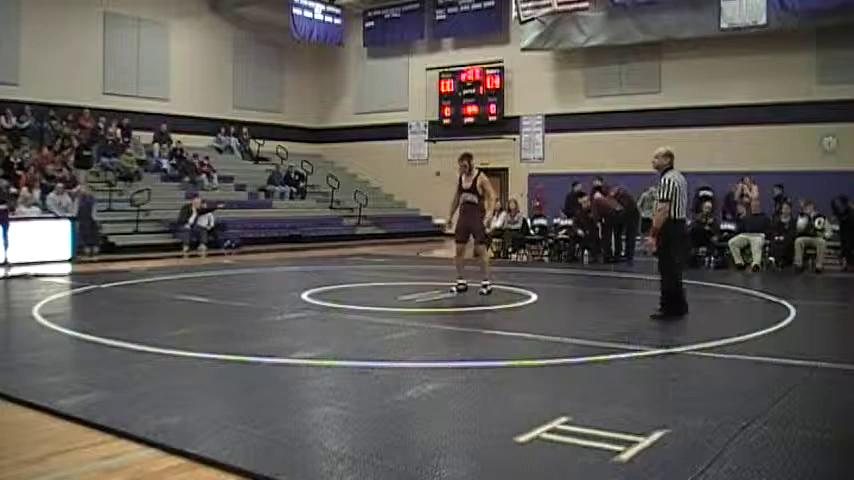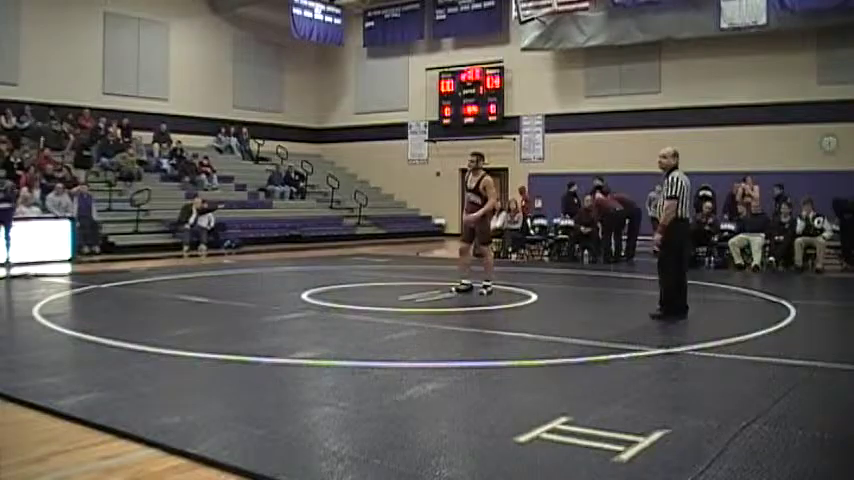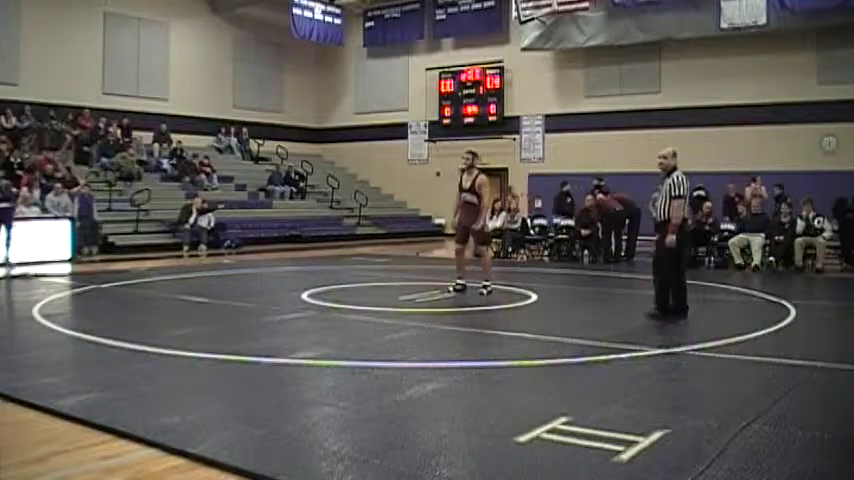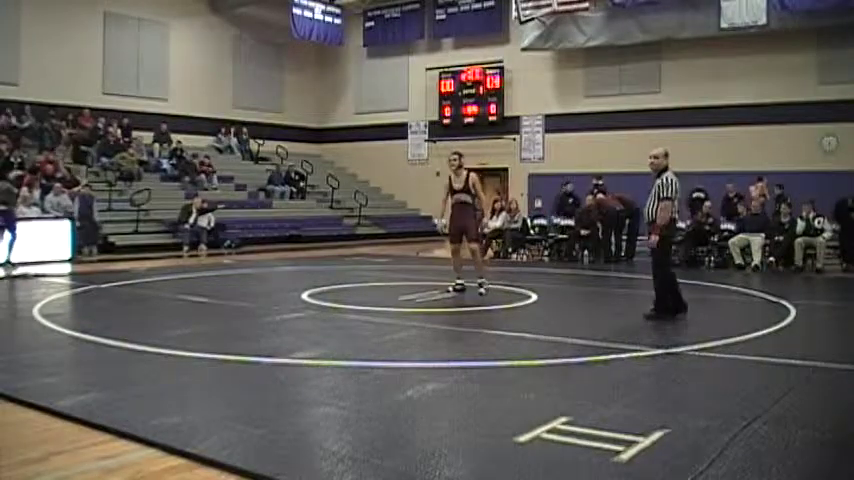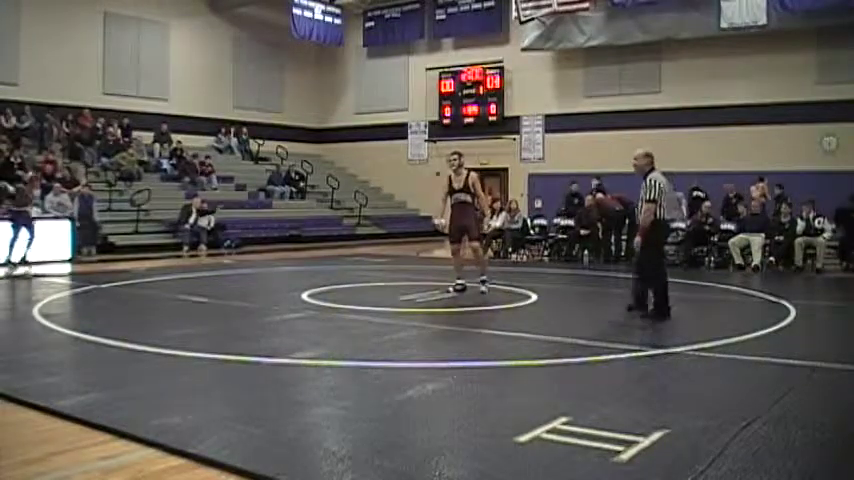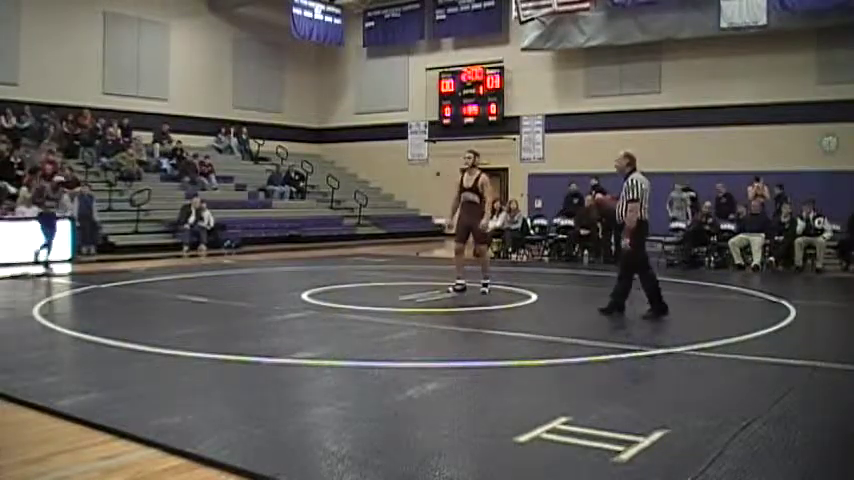
dt=0.4s
person 1, frame 1
left shoulder: (667, 179)
right shoulder: (678, 176)
left elbow: (662, 210)
left wrist: (652, 234)
left hip: (669, 228)
right hip: (679, 226)
left knee: (667, 269)
right knee: (674, 268)
left ankle: (669, 309)
right ankle: (678, 306)
person 1, frame 2
left shoulder: (673, 177)
right shoulder: (679, 177)
left elbow: (670, 208)
left wrist: (659, 231)
left hip: (673, 228)
right hip: (681, 228)
left knee: (666, 269)
right knee: (679, 269)
left ankle: (668, 309)
right ankle: (680, 308)
person 1, frame 3
left shoulder: (676, 178)
right shoulder: (668, 179)
left elbow: (678, 207)
left wrist: (672, 232)
left hip: (671, 229)
right hip: (669, 229)
left knee: (662, 268)
right knee: (676, 270)
left ankle: (663, 308)
right ankle: (680, 308)
person 1, frame 4
left shoulder: (666, 179)
right shoulder: (662, 178)
left elbow: (665, 209)
left wrist: (655, 233)
left hip: (661, 229)
right hip: (660, 229)
left knee: (660, 269)
right knee: (664, 268)
left ankle: (663, 309)
right ankle: (677, 305)
person 1, frame 5
left shoulder: (651, 180)
right shoulder: (654, 178)
left elbow: (649, 210)
left wrist: (640, 234)
left hip: (653, 229)
right hip: (654, 228)
left knee: (654, 270)
right knee: (642, 266)
left ankle: (661, 309)
right ankle: (640, 302)
person 1, frame 6
left shoulder: (633, 180)
right shoulder: (636, 179)
left elbow: (633, 211)
left wrist: (627, 236)
left hip: (633, 230)
right hip: (634, 229)
left knee: (642, 269)
right knee: (625, 268)
left ankle: (658, 306)
right ankle: (616, 304)
person 2, frame 1
left shoulder: (481, 178)
right shoulder: (460, 178)
left elbow: (492, 196)
left wrist: (489, 214)
right wrist: (450, 215)
left hip: (477, 217)
right hip: (463, 217)
left knee: (480, 249)
right knee: (459, 249)
left ankle: (487, 283)
right ankle: (461, 282)
person 2, frame 2
left shoulder: (486, 180)
right shoulder: (468, 175)
left elbow: (492, 201)
left wrist: (477, 215)
right wrist: (465, 212)
left hip: (481, 218)
right hip: (469, 217)
left knee: (484, 250)
right knee: (463, 249)
left ankle: (488, 284)
right ankle: (466, 282)
person 2, frame 3
left shoulder: (481, 178)
right shoulder: (461, 176)
left elbow: (485, 201)
left wrist: (482, 220)
right wrist: (454, 217)
left hip: (477, 218)
right hip: (463, 217)
left knee: (482, 251)
right knee: (458, 249)
left ankle: (487, 283)
right ankle: (460, 282)
person 2, frame 4
left shoulder: (472, 177)
right shoulder: (449, 179)
left elbow: (481, 197)
right elbow: (444, 200)
right wrist: (440, 219)
left hip: (470, 215)
right hip: (455, 216)
left knee: (474, 248)
right knee: (454, 249)
left ankle: (481, 280)
right ankle: (459, 282)
person 2, frame 5
left shoulder: (472, 176)
right shoulder: (449, 179)
left elbow: (481, 197)
right elbow: (444, 199)
left wrist: (487, 215)
right wrist: (440, 217)
left hip: (470, 214)
right hip: (455, 216)
left knee: (476, 246)
right knee: (455, 249)
left ankle: (483, 277)
right ankle: (460, 282)
person 2, frame 6
left shoulder: (483, 178)
right shoulder: (462, 177)
left elbow: (489, 199)
right elbow: (457, 199)
left wrist: (485, 218)
right wrist: (451, 217)
left hip: (478, 217)
right hip: (463, 216)
left knee: (482, 250)
right knee: (458, 249)
left ankle: (485, 282)
right ankle: (460, 282)
